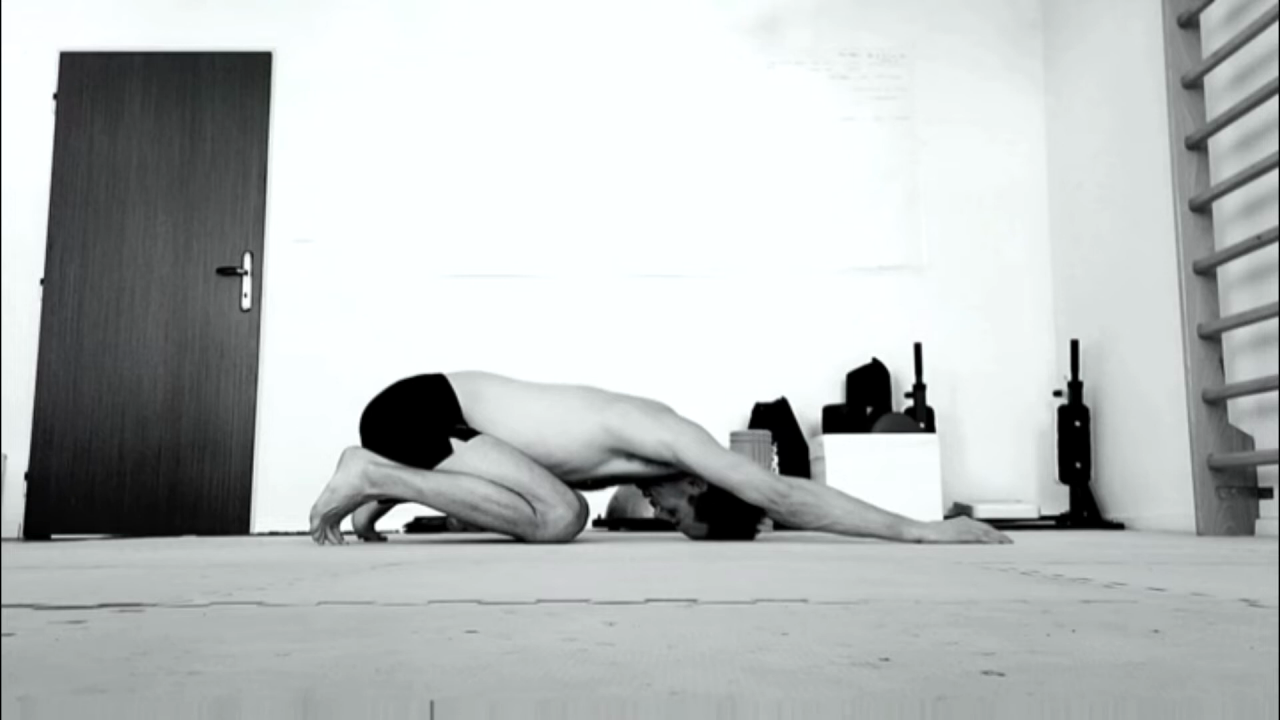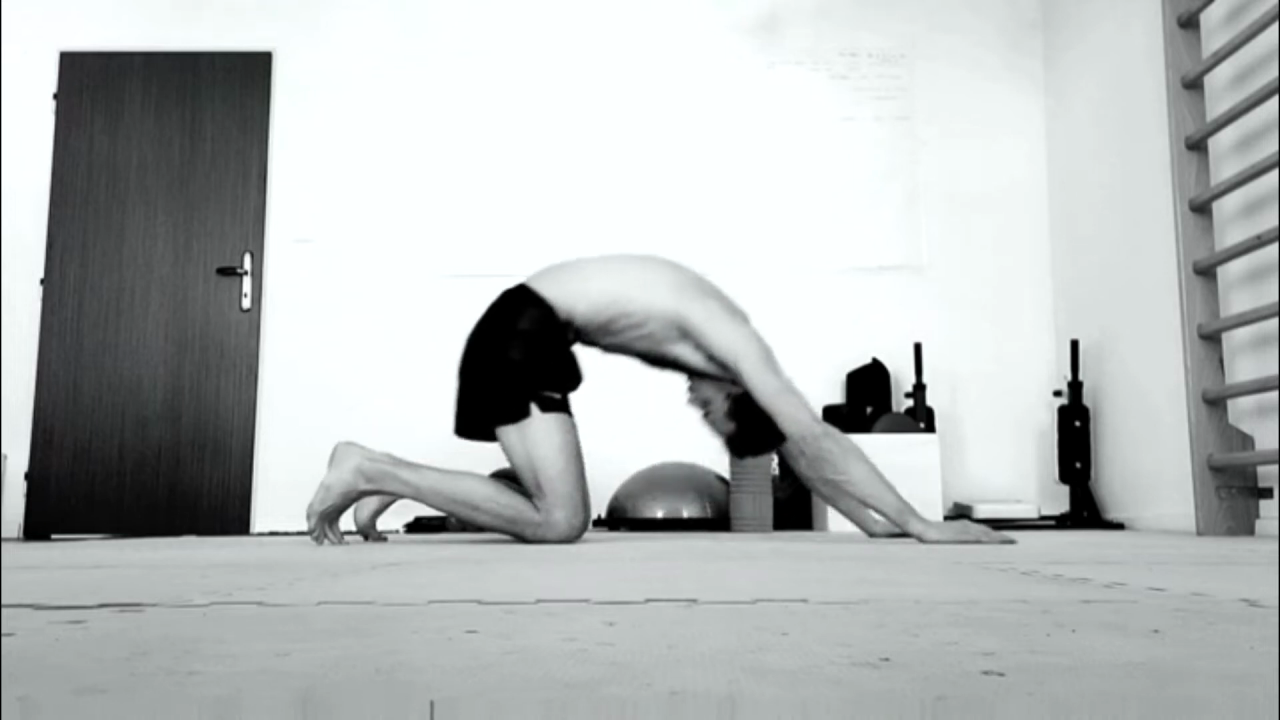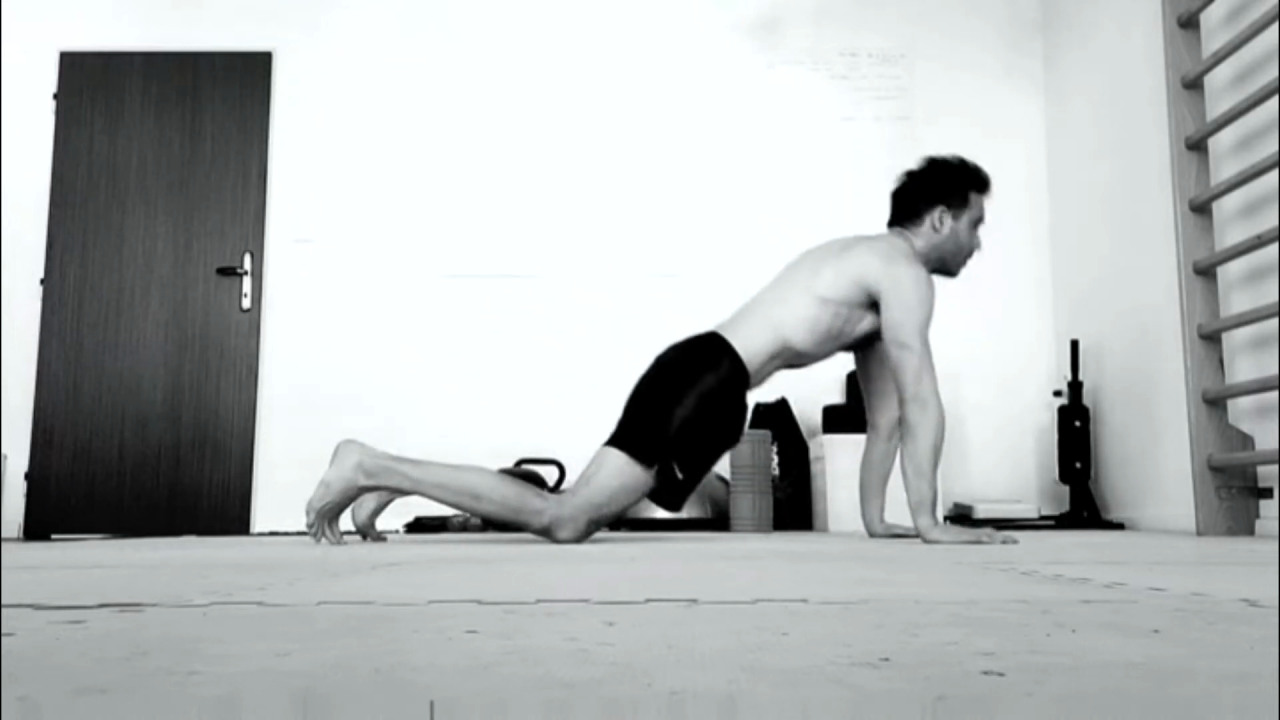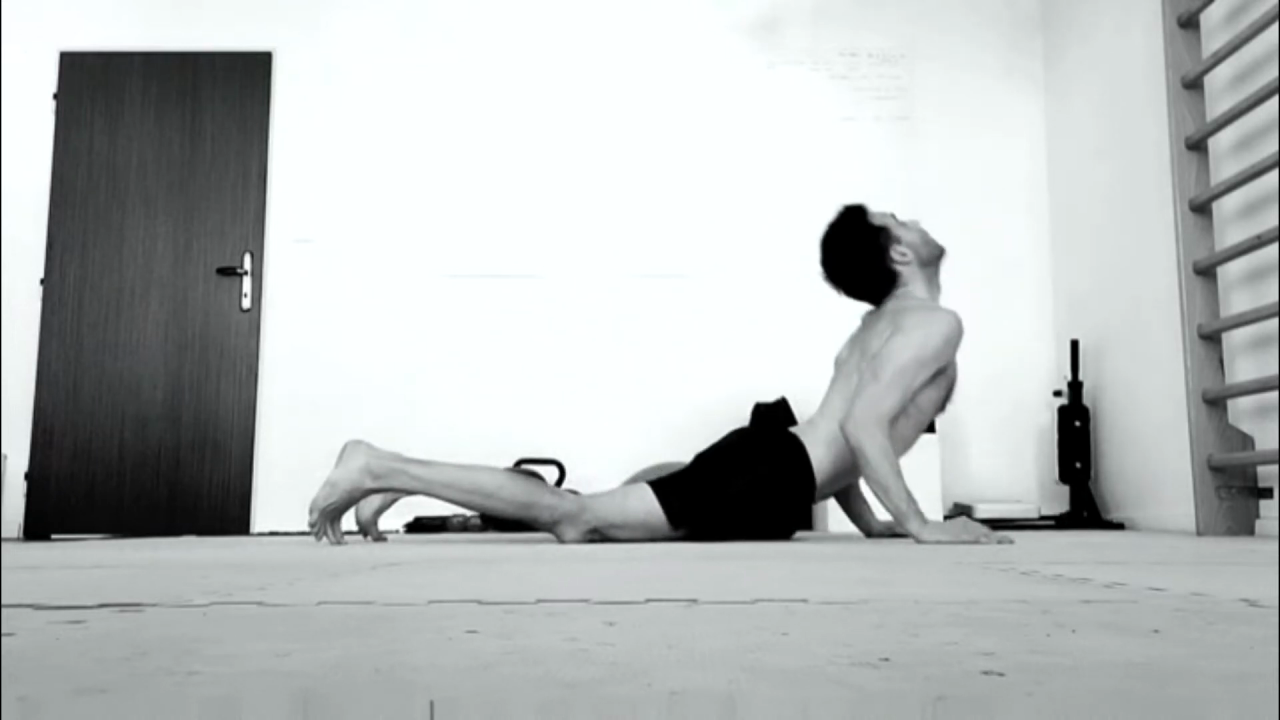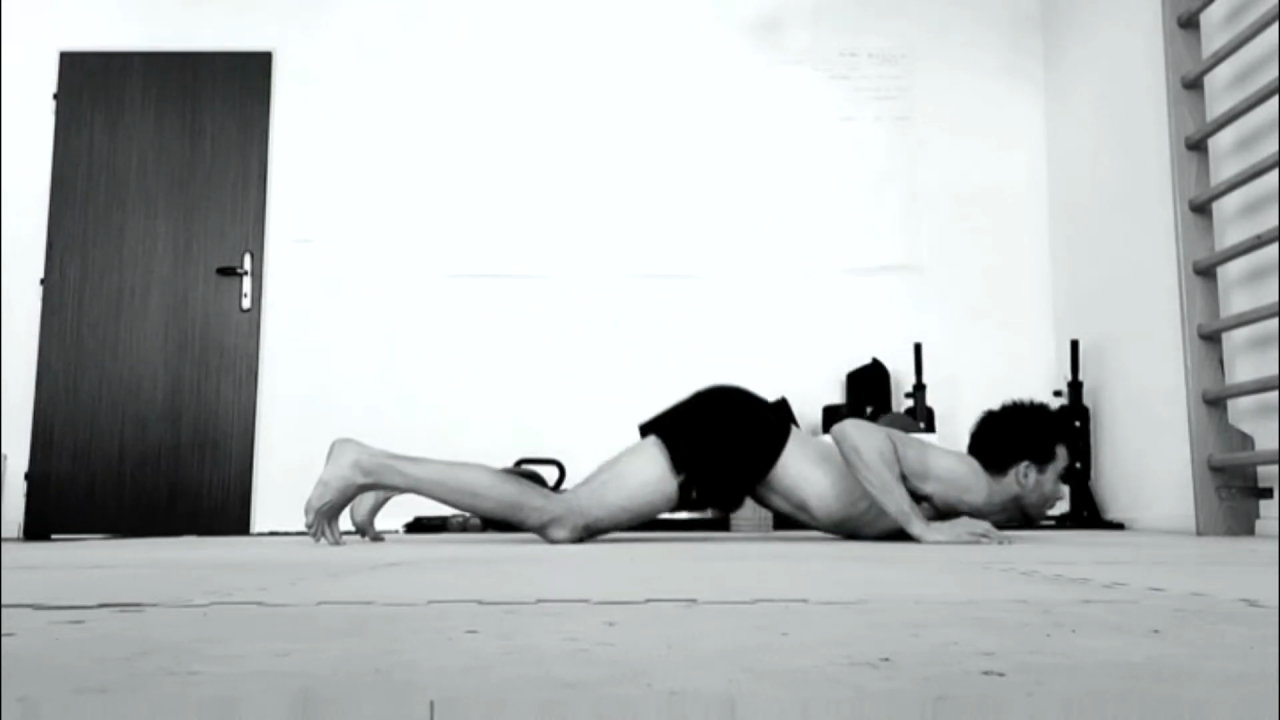
dt=1s
person 1, frame 1
left shoulder: (653, 433)
right shoulder: (669, 441)
left elbow: (779, 496)
right elbow: (783, 497)
left wrist: (907, 525)
right wrist: (916, 529)
left hip: (437, 405)
right hip: (416, 411)
left knee: (559, 508)
right knee: (555, 517)
left ankle: (386, 481)
right ankle: (374, 476)
person 1, frame 2
left shoulder: (722, 341)
right shoulder: (731, 343)
left elbow: (800, 447)
right elbow: (815, 440)
left wrist: (871, 524)
right wrist: (916, 524)
left hip: (528, 331)
right hip: (524, 333)
left knee: (549, 508)
right knee: (558, 523)
left ankle: (378, 476)
right ankle: (370, 472)
person 1, frame 3
left shoulder: (874, 265)
right shoulder: (904, 271)
left elbow: (883, 412)
right elbow: (921, 404)
left wrist: (875, 519)
right wrist: (928, 523)
left hip: (703, 377)
right hip: (708, 381)
left knee: (566, 511)
right knee: (565, 520)
left ankle: (382, 474)
right ankle: (372, 468)
person 1, frame 4
left shoulder: (878, 325)
right shoulder: (936, 322)
right elbow: (863, 424)
left wrist: (870, 523)
right wrist: (917, 523)
left hip: (766, 459)
right hip: (770, 476)
left knee: (571, 512)
right knee: (575, 519)
left ankle: (391, 476)
right ankle: (382, 470)
person 1, frame 5
left shoulder: (950, 478)
right shoulder: (966, 484)
right elbow: (854, 432)
left wrist: (912, 520)
right wrist: (922, 527)
left hip: (737, 432)
right hip: (731, 431)
left knee: (562, 516)
right knee: (560, 518)
left ankle: (381, 473)
right ankle: (369, 465)
